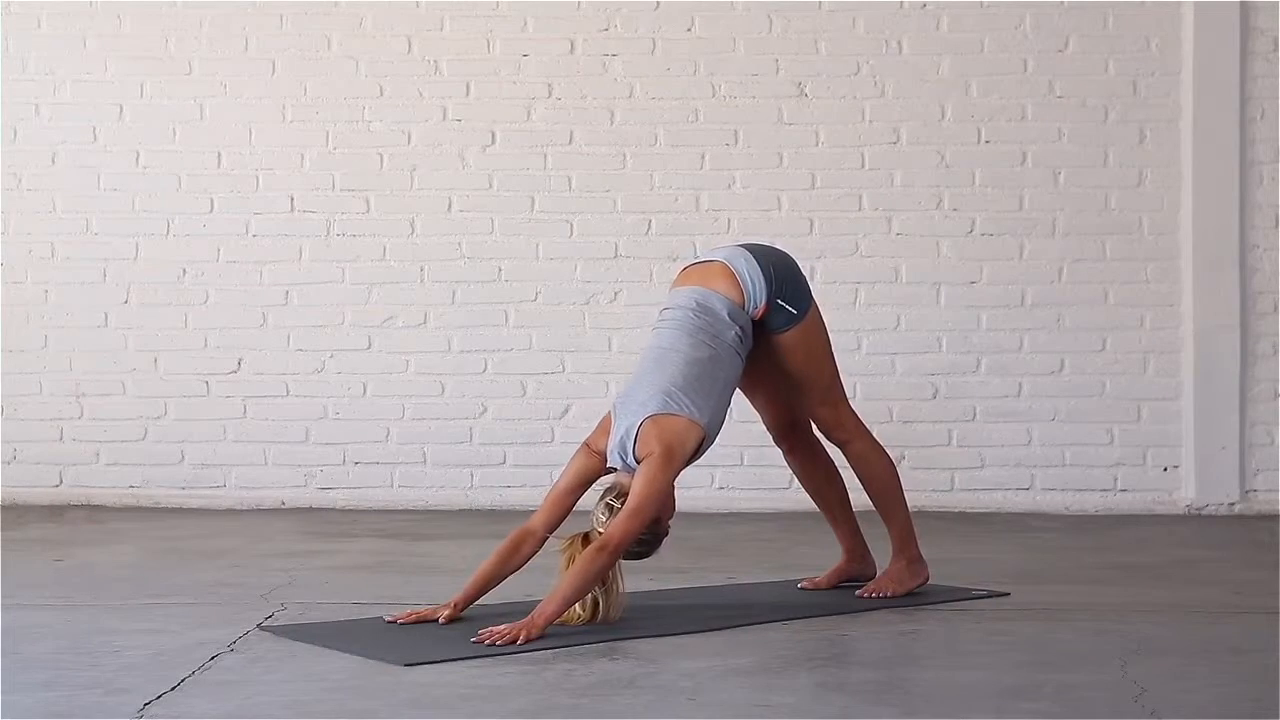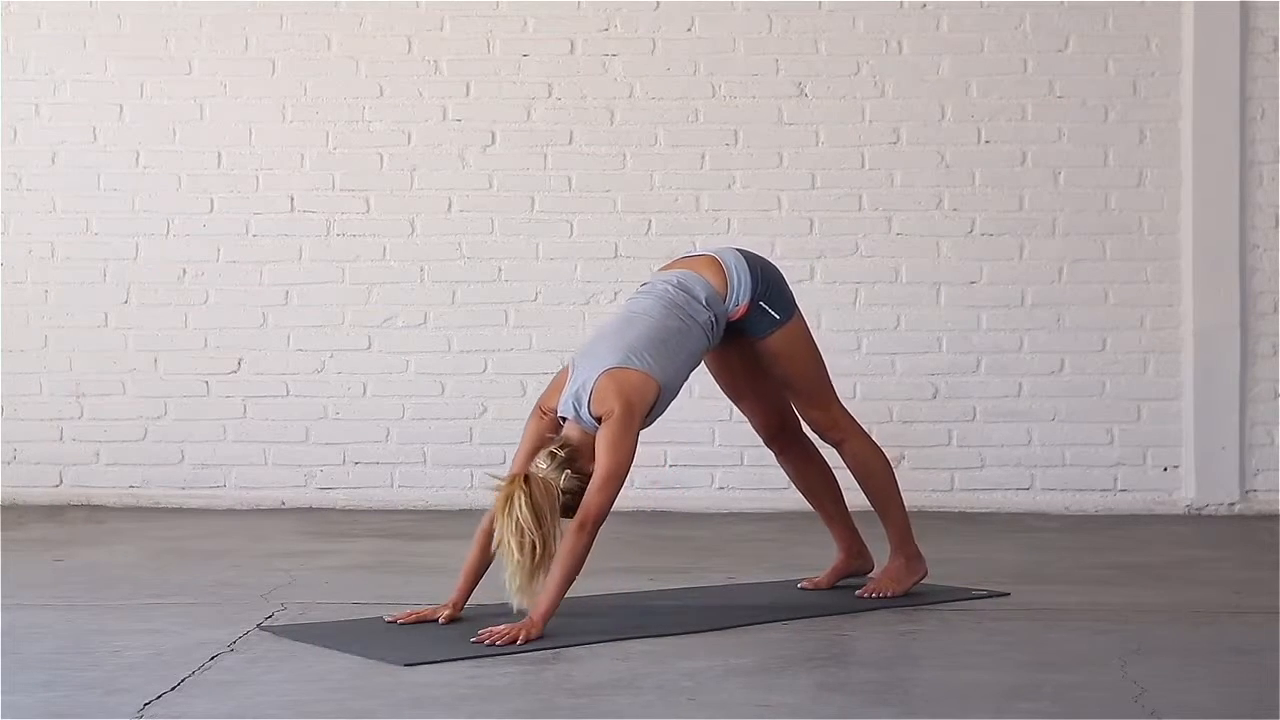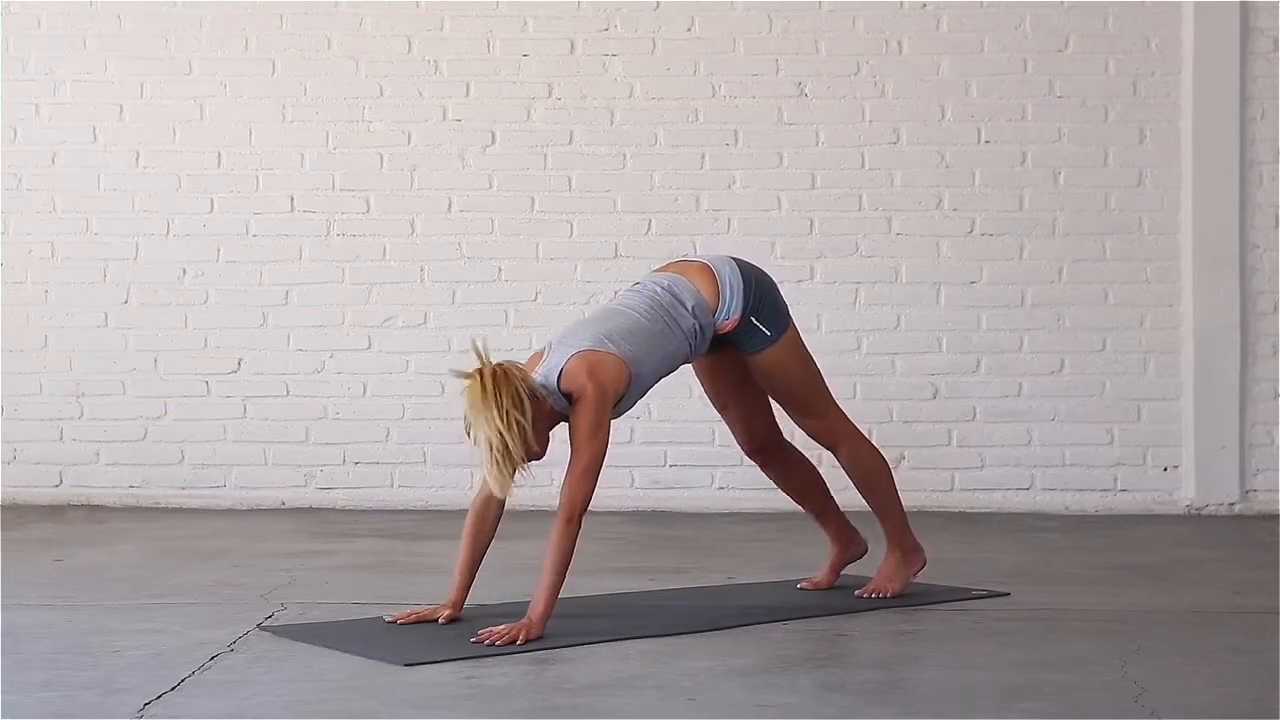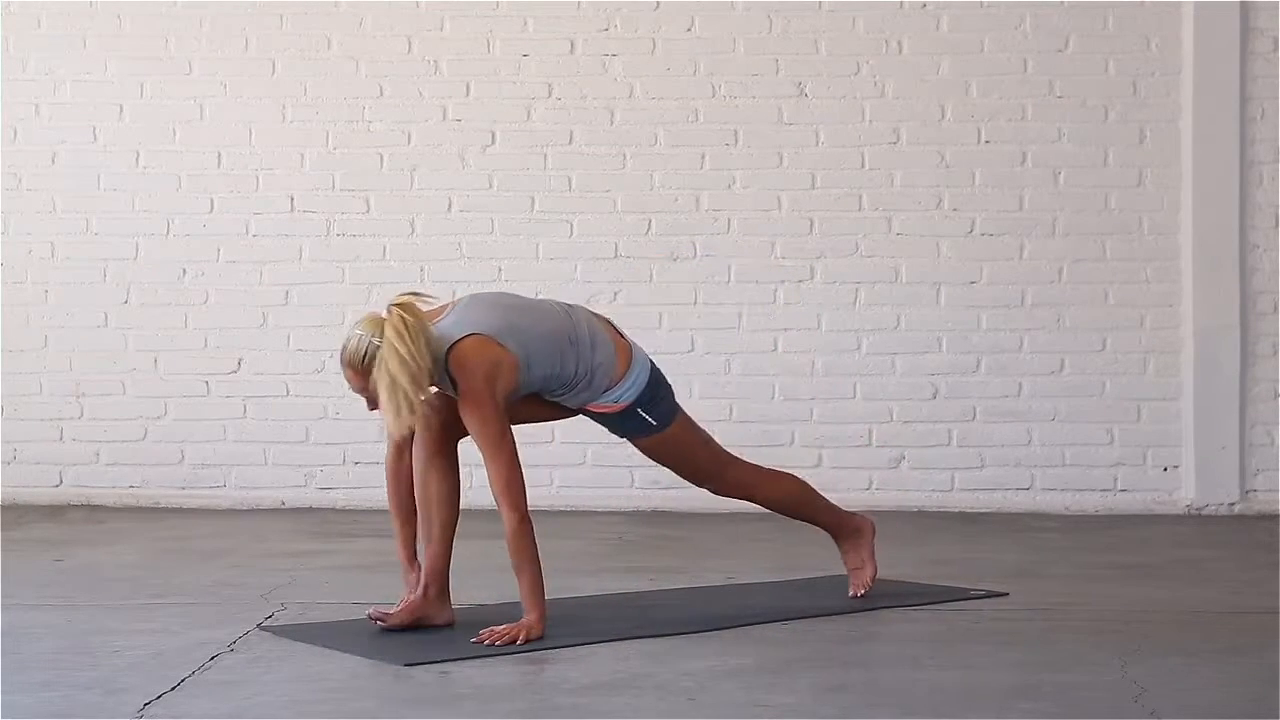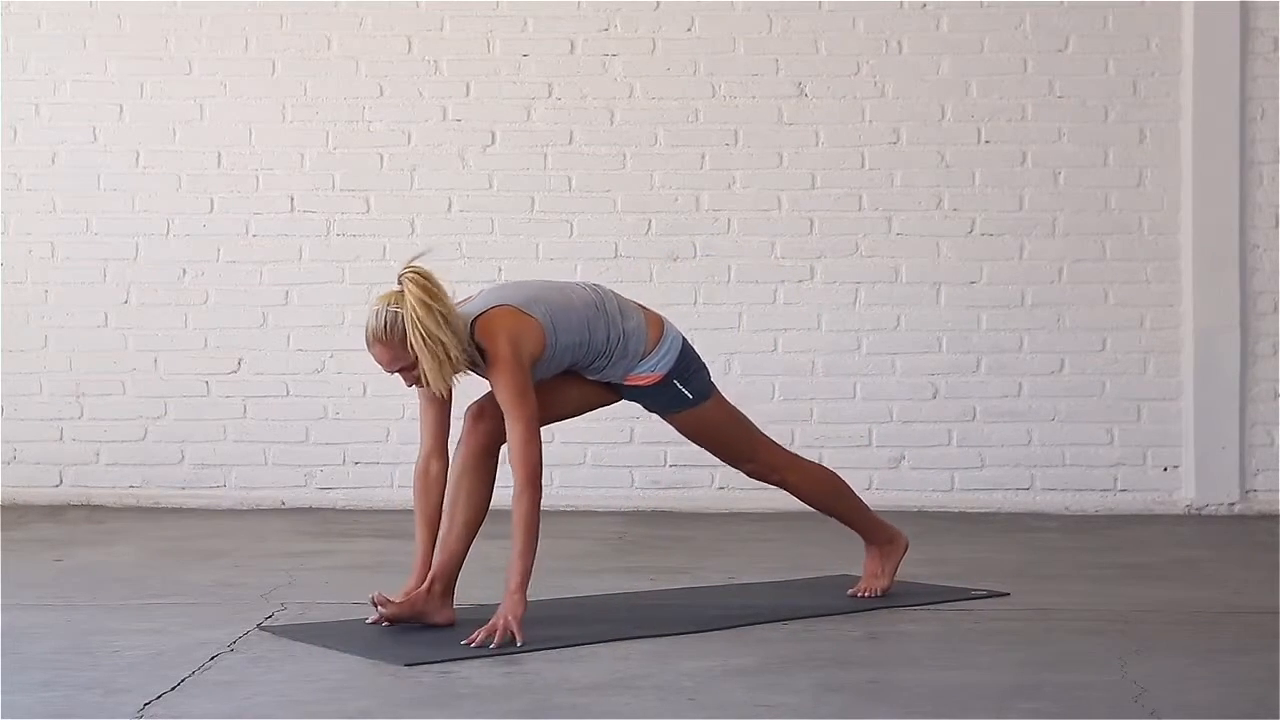
dt=1s
person 1, frame 1
left shoulder: (662, 444)
right shoulder: (607, 441)
left elbow: (608, 546)
right elbow: (532, 531)
left wrist: (538, 621)
right wrist: (456, 603)
left hip: (759, 281)
right hip: (712, 287)
left knee: (836, 423)
right knee: (791, 433)
left ankle: (908, 558)
right ankle: (856, 556)
person 1, frame 2
left shoulder: (616, 403)
right shoulder: (556, 403)
left elbow: (587, 523)
right elbow: (503, 505)
left wrist: (536, 620)
right wrist: (454, 602)
left hip: (742, 285)
right hip: (701, 293)
left knee: (828, 421)
right knee: (779, 432)
left ankle: (906, 555)
right ankle: (852, 552)
person 1, frame 3
left shoulder: (586, 384)
right shoulder: (522, 385)
left elbow: (571, 512)
right elbow: (488, 499)
left wrist: (536, 619)
right wrist: (453, 601)
left hip: (734, 298)
right hip: (694, 304)
left knee: (826, 428)
right knee: (760, 443)
left ankle: (904, 548)
right ankle: (844, 541)
person 1, frame 4
left shoulder: (472, 371)
right shoulder: (408, 340)
left elbow: (512, 508)
right elbow: (400, 449)
left wrist: (534, 615)
right wrist: (407, 555)
left hip: (612, 381)
right hip: (565, 361)
left knee: (724, 476)
right knee: (432, 428)
left ankle: (849, 529)
right ankle: (433, 596)
person 1, frame 5
left shoulder: (499, 342)
right shoulder: (437, 338)
left elbow: (528, 478)
right elbow: (431, 460)
left wrist: (514, 594)
right wrist: (419, 574)
left hip: (647, 356)
right hip: (592, 361)
left knee: (762, 461)
right knee: (479, 426)
left ankle: (882, 539)
right ankle: (436, 594)
